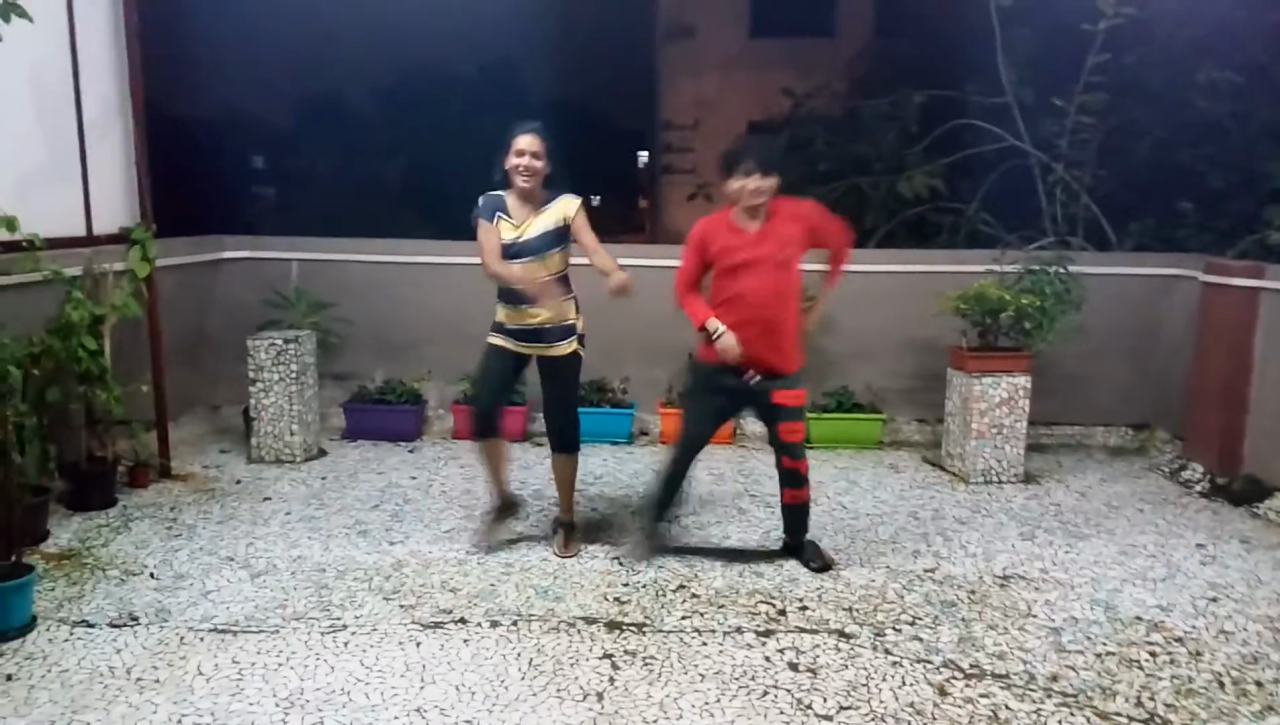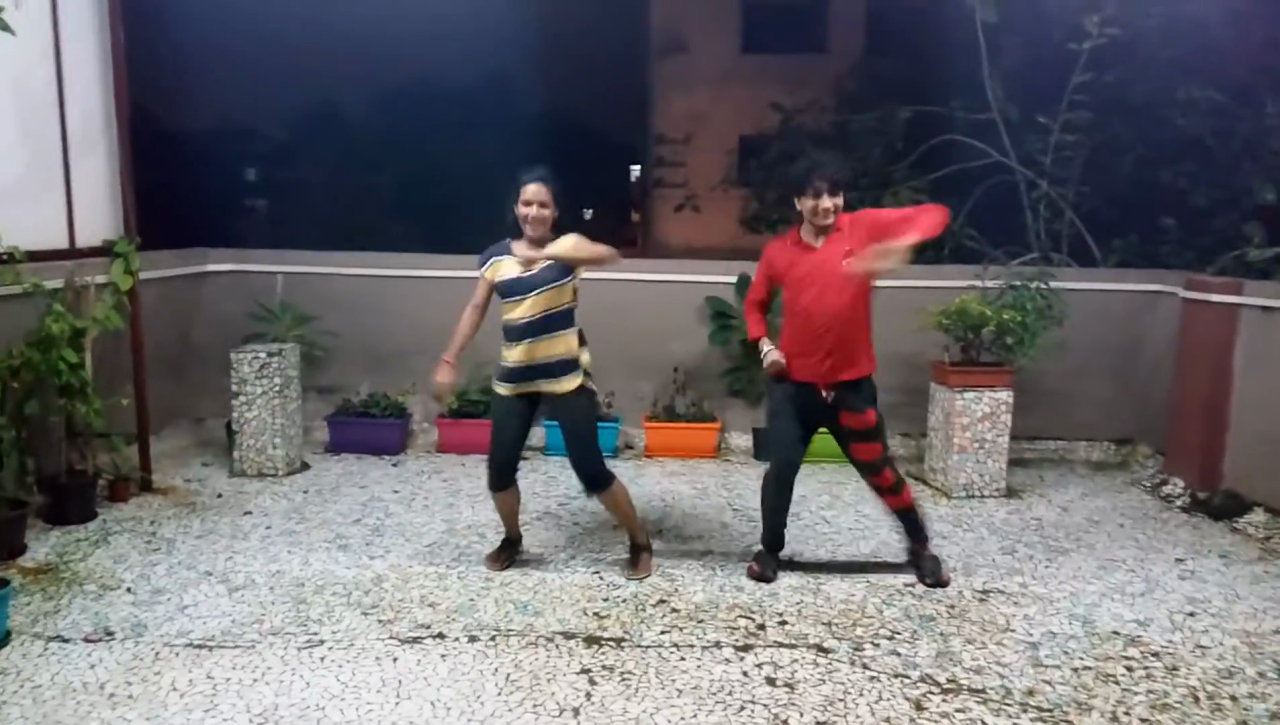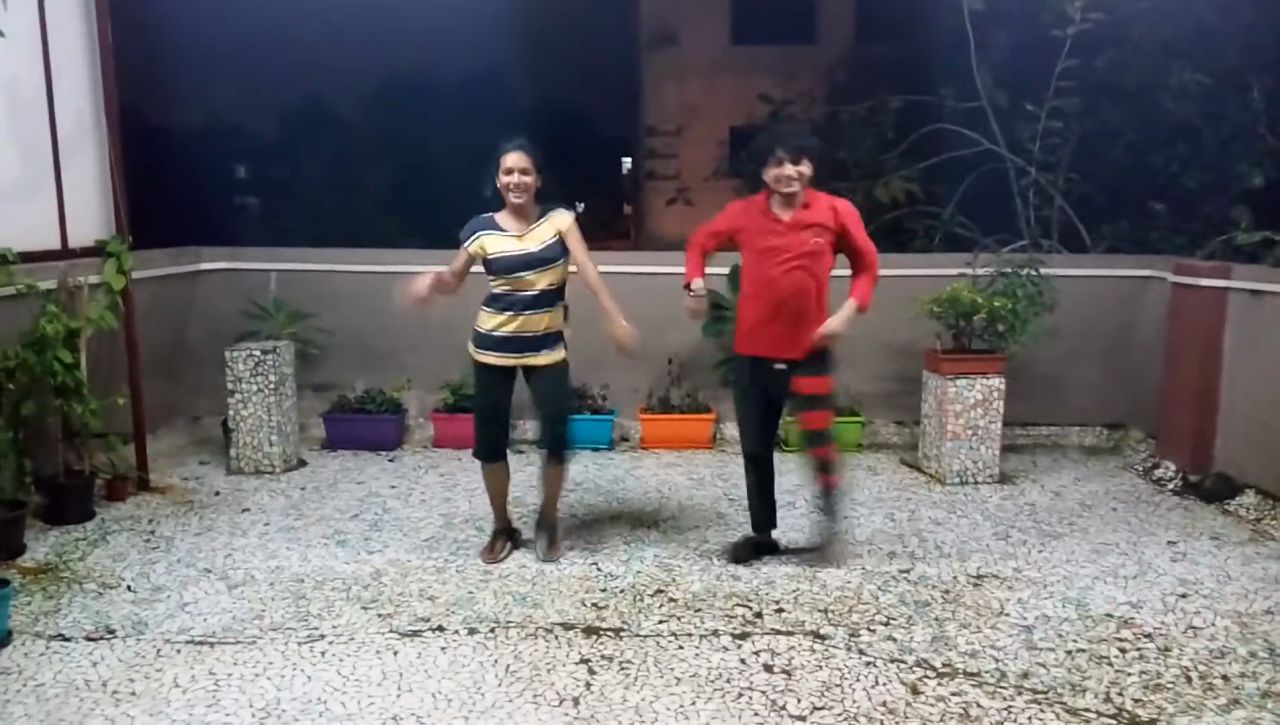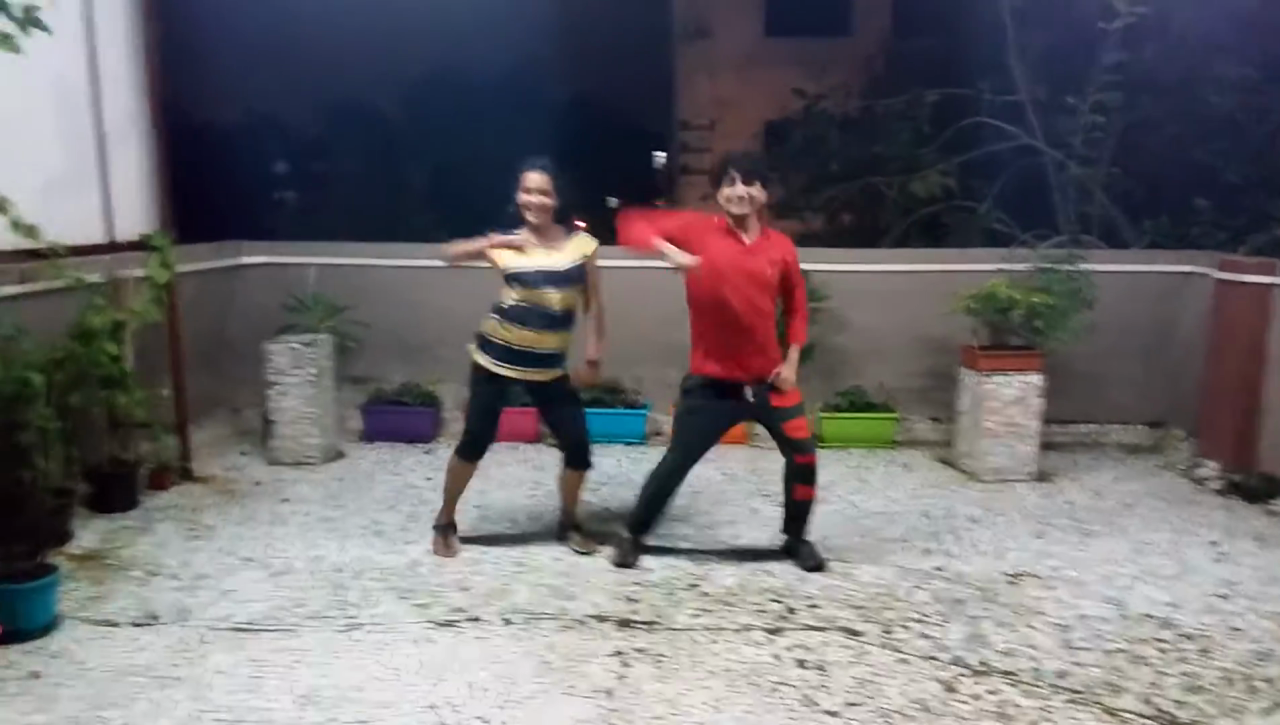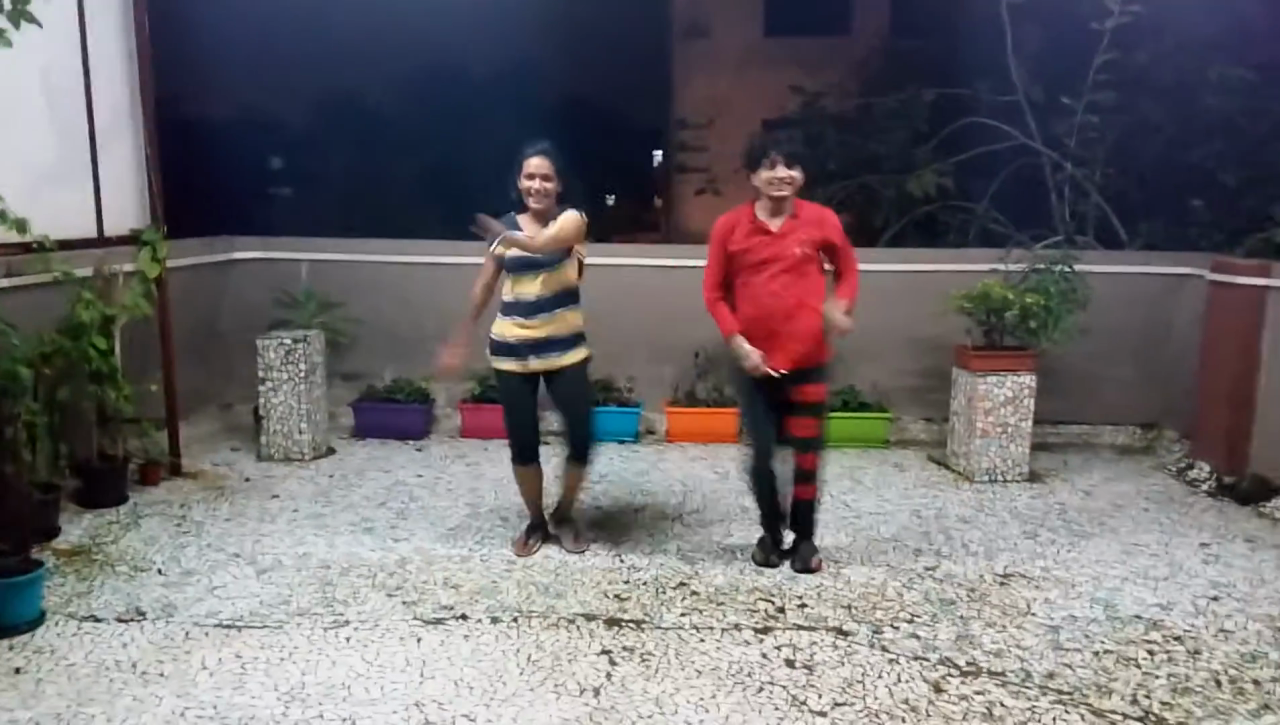
dt=0.5s
person 1, frame 1
left shoulder: (799, 215)
right shoulder: (708, 229)
left elbow: (841, 237)
right elbow: (686, 289)
left wrist: (822, 295)
right wrist: (715, 328)
left hip: (777, 366)
right hip: (717, 364)
left knee: (793, 455)
right knee: (687, 448)
left ankle: (797, 539)
right ankle: (656, 518)
person 1, frame 2
left shoulder: (865, 226)
right shoulder: (780, 250)
left elbow: (934, 214)
right elbow: (755, 303)
left wrist: (903, 244)
right wrist: (763, 344)
left hip: (850, 380)
right hip: (792, 382)
left knee: (879, 471)
right knee: (781, 469)
left ankle: (919, 546)
right ankle: (769, 550)
person 1, frame 3
left shoulder: (836, 210)
right shoulder: (741, 214)
left elbow: (868, 264)
right elbow: (700, 242)
left wrist: (850, 308)
right wrist: (694, 283)
left hip: (806, 352)
right hip: (753, 353)
left knee: (818, 438)
right knee: (755, 447)
left ankle: (829, 518)
right ankle: (761, 532)
person 1, frame 4
left shoulder: (781, 248)
right shoulder: (696, 229)
left elbow: (796, 307)
right elbow: (630, 225)
left wrist: (791, 361)
right wrist: (667, 250)
left hip: (769, 378)
right hip: (712, 382)
left knee: (803, 455)
right knee: (676, 461)
left ankle: (796, 537)
right ankle: (632, 534)
person 1, frame 5
left shoulder: (821, 220)
right shoulder: (729, 227)
left elbow: (847, 267)
right elbow: (715, 294)
left wrist: (841, 305)
right wrist: (739, 342)
left hip: (807, 363)
right hip: (756, 365)
left knee: (806, 455)
right knee: (760, 456)
left ankle: (803, 539)
right ankle: (771, 534)
person 2, frame 1
left shoulder: (566, 205)
right shoulder: (490, 205)
left elbow: (592, 246)
right elbow: (491, 264)
left wrist: (617, 274)
right wrist: (534, 287)
left hip: (558, 333)
right hip: (508, 330)
left knee: (563, 426)
right knee: (483, 410)
left ankle: (565, 519)
right ankle: (502, 499)
person 2, frame 2
left shoulder: (566, 243)
right shoulder: (496, 257)
left elbow: (608, 255)
right elbow: (474, 310)
left wrist: (548, 255)
right wrist: (448, 361)
left hip: (567, 374)
right hip: (516, 378)
left knee: (589, 469)
right knee: (499, 468)
left ankle: (640, 543)
right ankle: (512, 539)
person 2, frame 3
left shoulder: (559, 219)
right shoulder: (482, 230)
left elbow: (585, 267)
right elbow: (452, 282)
left wrist: (614, 316)
right wrist: (430, 281)
left hip: (544, 345)
right hip: (492, 345)
left knee: (557, 434)
right knee: (492, 440)
left ankle: (548, 521)
right ankle: (503, 529)
person 2, frame 4
left shoulder: (581, 243)
right shoulder: (505, 240)
left elbow: (593, 304)
right elbow: (452, 254)
left wrist: (591, 356)
right wrist: (498, 242)
left hip: (550, 363)
right hip: (498, 355)
left knee: (578, 445)
right knee: (474, 440)
left ankle: (569, 523)
right ankle: (445, 522)
person 2, frame 5
left shoulder: (572, 220)
right shoulder: (505, 230)
left elbow: (545, 243)
right elbow: (483, 288)
left wrist: (502, 235)
right wrist: (459, 341)
left hip: (567, 347)
right hip: (512, 349)
left knee: (582, 437)
right knee: (523, 442)
left ankle: (564, 516)
right ankle: (536, 522)
